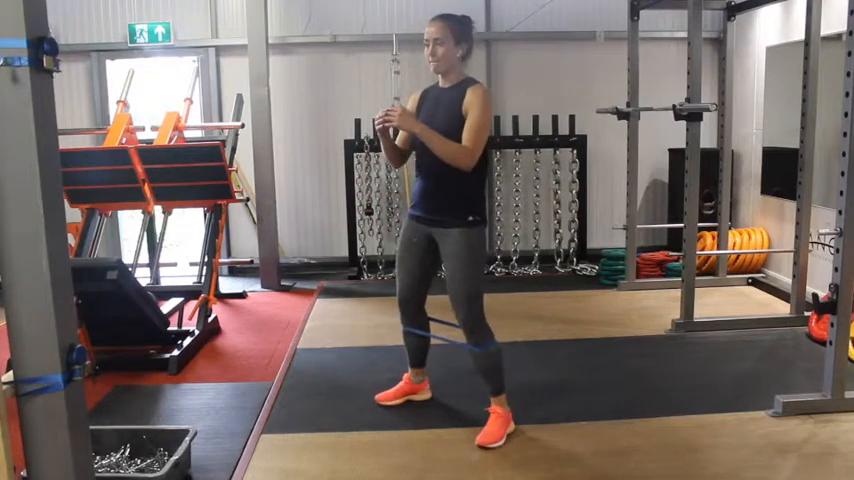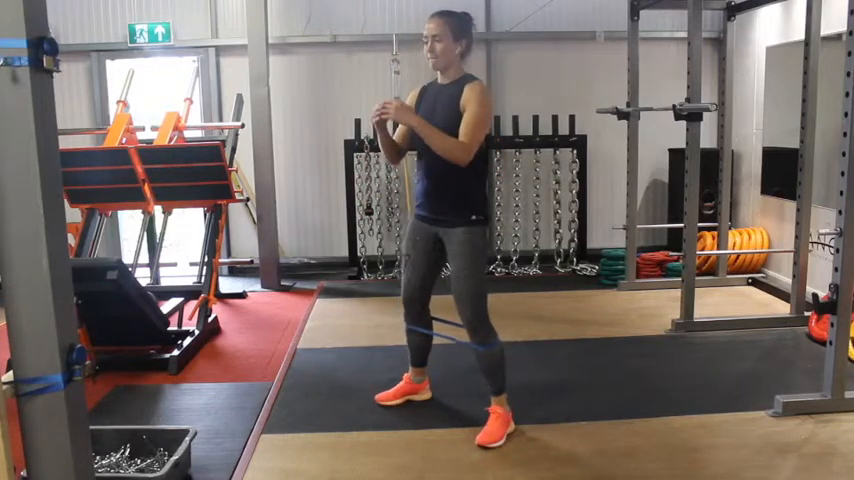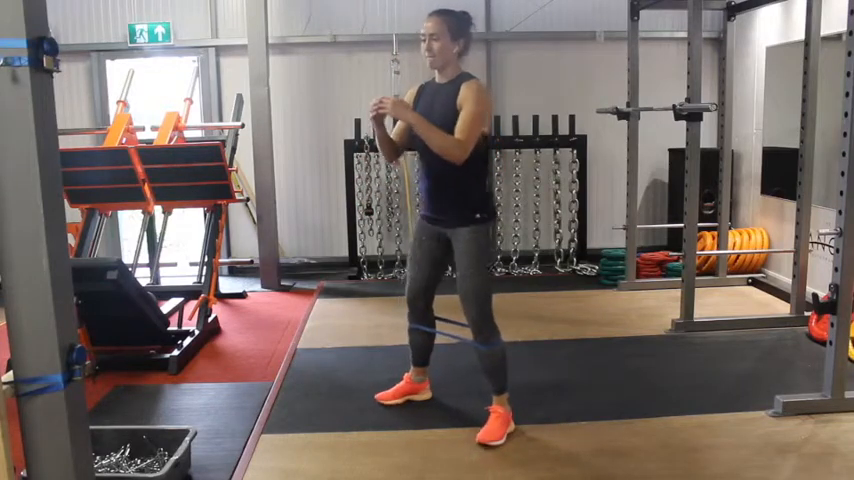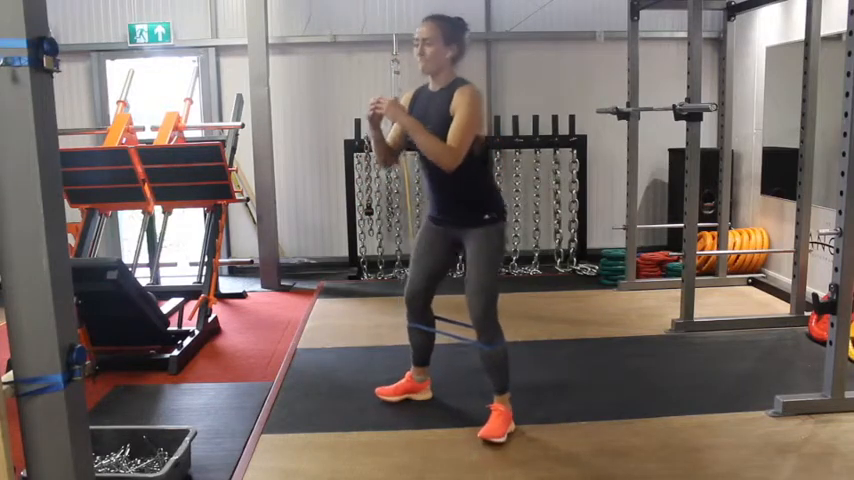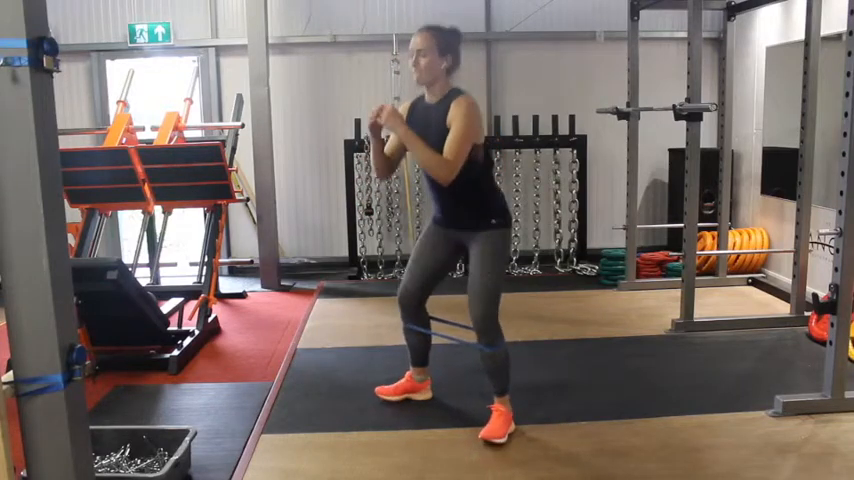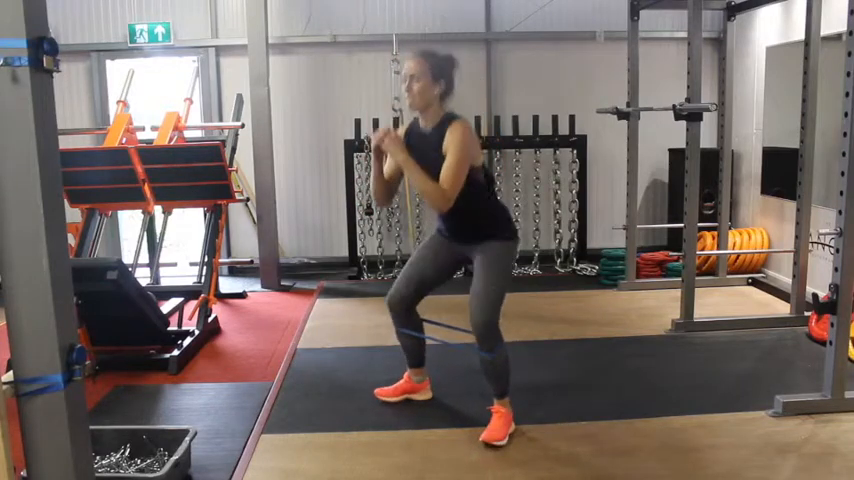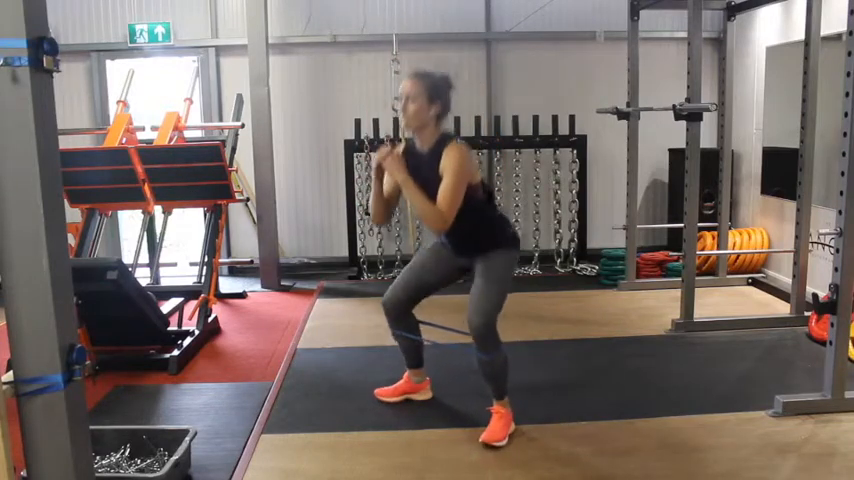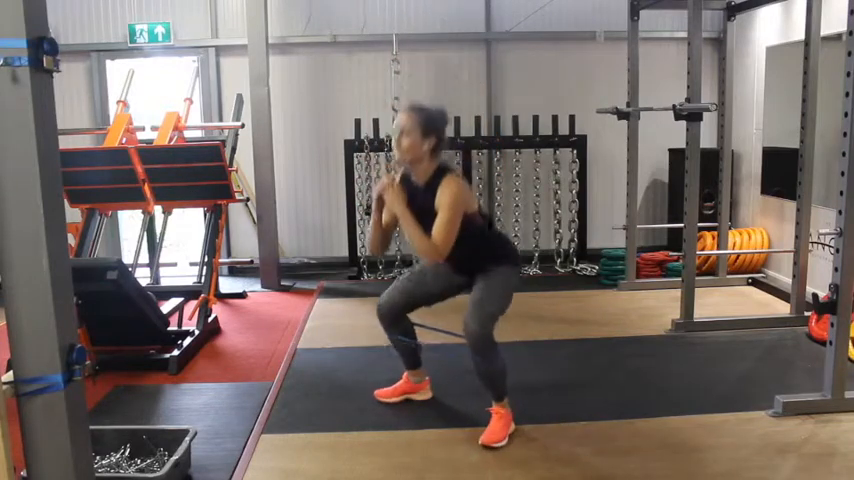
dt=0.1s
person 1, frame 1
left shoulder: (476, 95)
right shoulder: (421, 97)
left elbow: (466, 158)
right elbow: (398, 160)
left wrist: (415, 126)
right wrist: (385, 134)
left hip: (461, 223)
right hip: (419, 219)
left knee: (469, 315)
right knee: (408, 300)
left ankle: (501, 410)
right ankle: (416, 381)
person 1, frame 2
left shoulder: (474, 91)
right shoulder: (420, 94)
left elbow: (463, 153)
right elbow: (395, 155)
left wrist: (413, 120)
right wrist: (383, 128)
left hip: (465, 221)
right hip: (425, 217)
left knee: (472, 314)
right knee: (412, 299)
left ankle: (501, 409)
right ankle: (417, 380)
person 1, frame 3
left shoulder: (472, 90)
right shoulder: (419, 93)
left elbow: (458, 152)
right elbow: (392, 154)
left wrist: (410, 117)
right wrist: (379, 123)
left hip: (472, 221)
right hip: (432, 218)
left knee: (477, 313)
right knee: (416, 297)
left ankle: (502, 408)
right ankle: (418, 380)
person 1, frame 4
left shoulder: (466, 95)
right shoulder: (414, 97)
left elbow: (450, 158)
right elbow: (387, 159)
left wrist: (404, 120)
right wrist: (376, 126)
left hip: (481, 220)
right hip: (440, 219)
left knee: (481, 313)
right knee: (415, 296)
left ankle: (502, 407)
right ankle: (419, 379)
person 1, frame 5
left shoulder: (462, 107)
right shoulder: (411, 110)
left elbow: (445, 172)
right elbow: (382, 173)
left wrist: (403, 131)
right wrist: (378, 134)
left hip: (487, 225)
right hip: (446, 224)
left knee: (482, 316)
right knee: (409, 295)
left ankle: (502, 408)
right ankle: (418, 380)
person 1, frame 6
left shoulder: (458, 133)
right shoulder: (407, 133)
left elbow: (442, 200)
right elbow: (382, 198)
left wrist: (402, 157)
right wrist: (379, 158)
left hip: (492, 238)
right hip: (449, 236)
left knee: (482, 321)
right knee: (399, 300)
left ankle: (503, 409)
right ankle: (417, 380)
person 1, frame 7
left shoulder: (454, 155)
right shoulder: (404, 153)
left elbow: (439, 223)
right elbow: (379, 218)
left wrist: (401, 176)
right wrist: (379, 176)
left hip: (495, 249)
right hip: (454, 246)
left knee: (480, 323)
right knee: (394, 301)
left ankle: (502, 409)
right ankle: (416, 381)
person 1, frame 8
left shoulder: (450, 187)
right shoulder: (402, 183)
left elbow: (433, 255)
right elbow: (376, 248)
left wrist: (399, 207)
right wrist: (379, 206)
left hip: (496, 265)
right hip: (454, 266)
left knee: (475, 329)
right knee: (387, 308)
left ankle: (502, 410)
right ankle: (416, 380)
